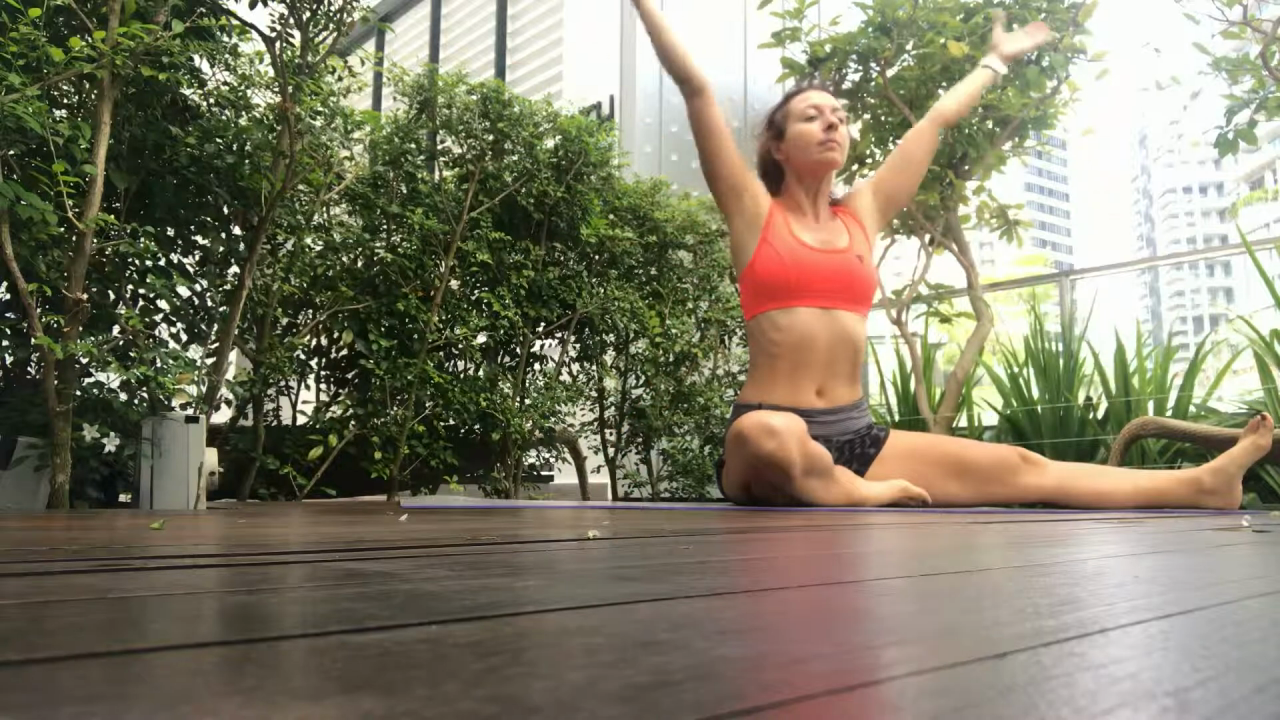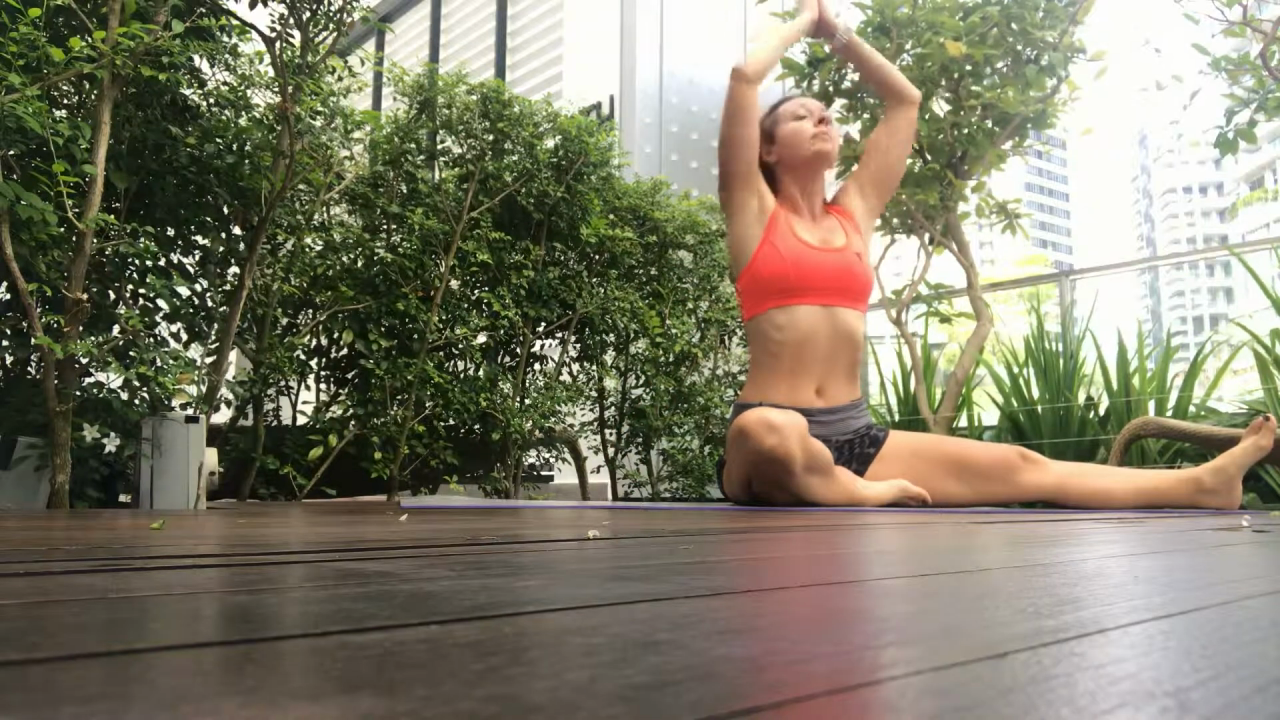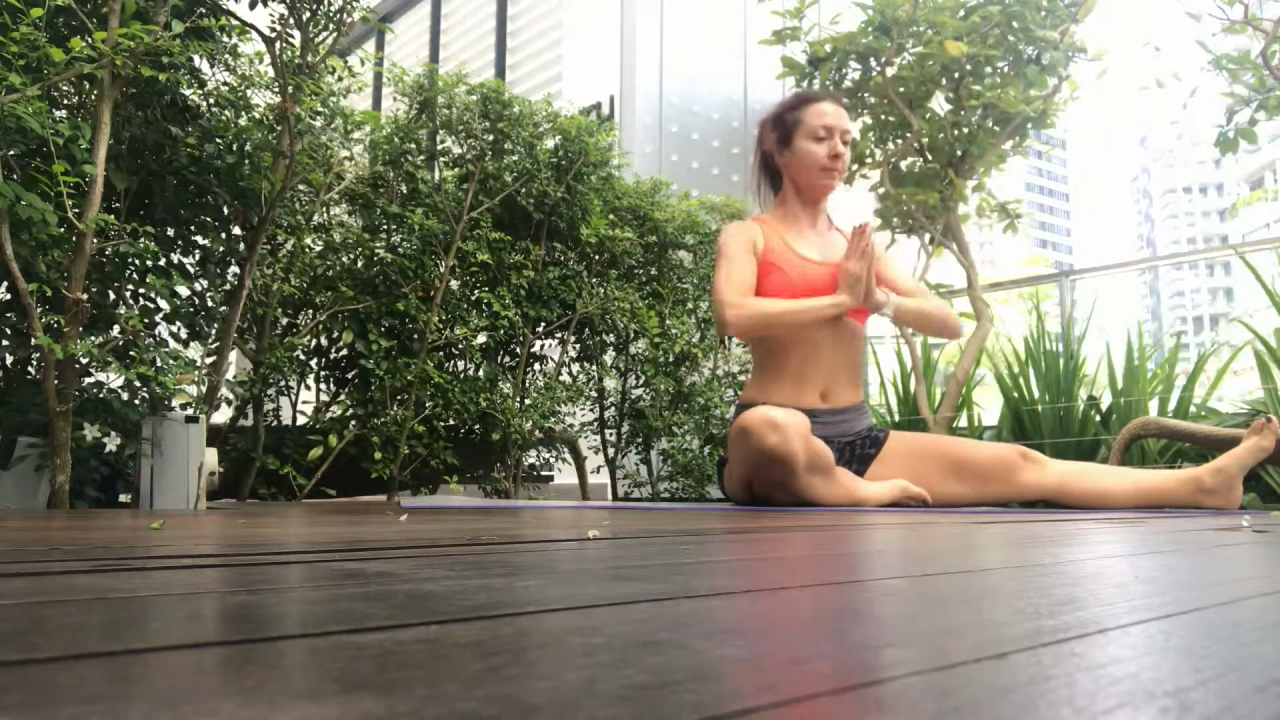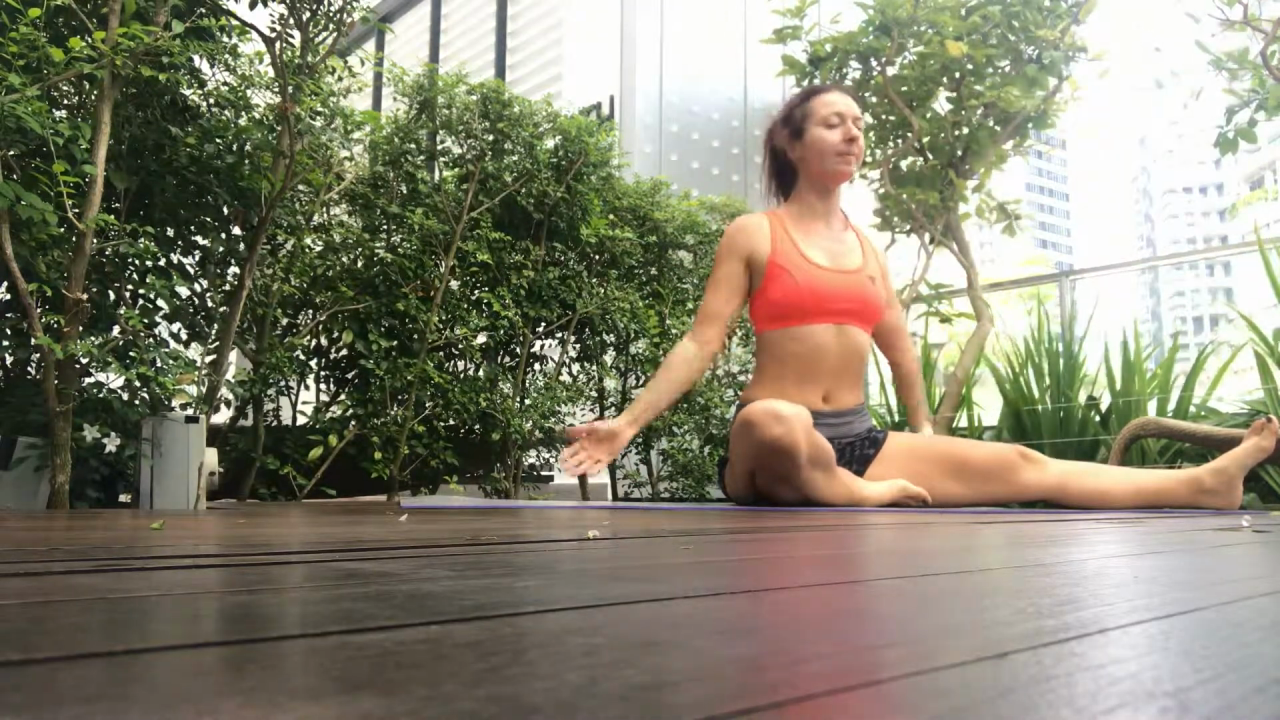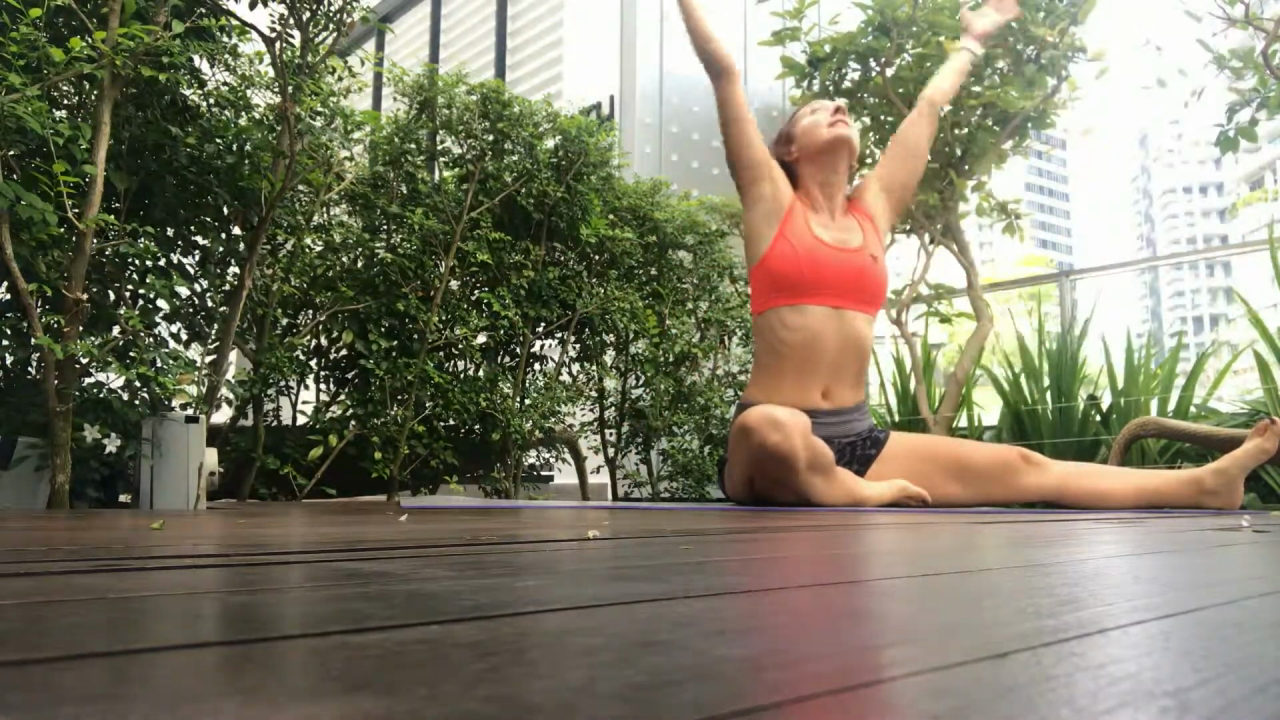
dt=1s
person 1, frame 1
left shoulder: (861, 215)
right shoulder: (754, 212)
left elbow: (934, 122)
right elbow: (697, 92)
left wrist: (994, 61)
left hip: (857, 436)
right hip: (763, 443)
left knee: (1021, 469)
right knee: (767, 437)
right ankle: (862, 495)
person 1, frame 2
left shoulder: (852, 215)
right shoulder: (754, 212)
left elbow: (904, 99)
right elbow: (743, 76)
left hip: (852, 435)
right hip: (771, 437)
left knee: (1023, 468)
right knee: (768, 434)
right ankle: (864, 496)
person 1, frame 3
left shoulder: (856, 248)
right shoulder: (745, 236)
left elbow: (951, 321)
right elbow: (733, 315)
left wrist: (878, 298)
right wrist: (838, 298)
left hip: (856, 438)
right hip: (773, 443)
left knee: (1021, 466)
right knee: (768, 429)
left ankle: (1201, 484)
right ankle: (865, 497)
person 1, frame 4
left shoulder: (867, 249)
right shoulder: (753, 235)
left elbow: (902, 353)
right elbow: (701, 341)
left wrist: (924, 432)
right wrist: (627, 424)
left hip: (861, 439)
right hip: (774, 448)
left knee: (1018, 464)
right knee: (774, 421)
left ankle: (1200, 484)
right ankle: (862, 499)
person 1, frame 5
left shoulder: (870, 210)
right shoulder: (772, 204)
left elbow: (928, 111)
right elbow: (725, 73)
left hip: (857, 438)
right hip: (767, 439)
left knee: (1024, 470)
right knee: (775, 434)
left ankle: (1205, 484)
right ankle: (857, 498)
